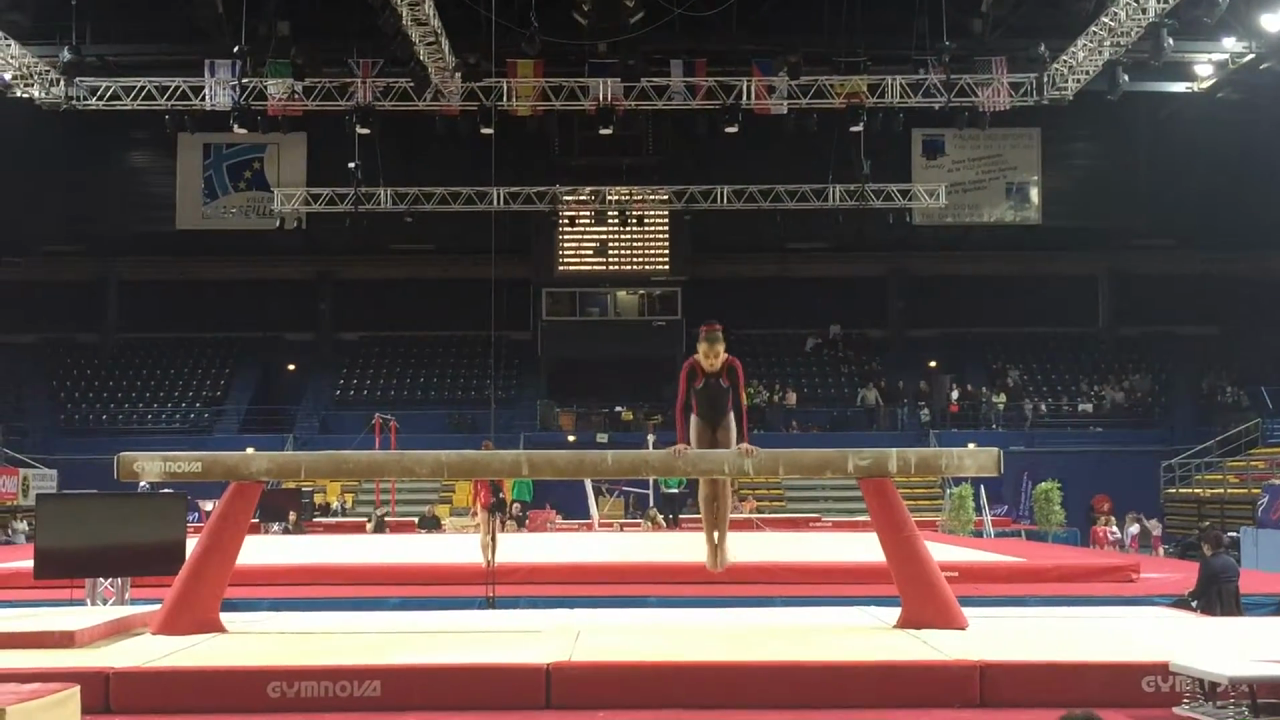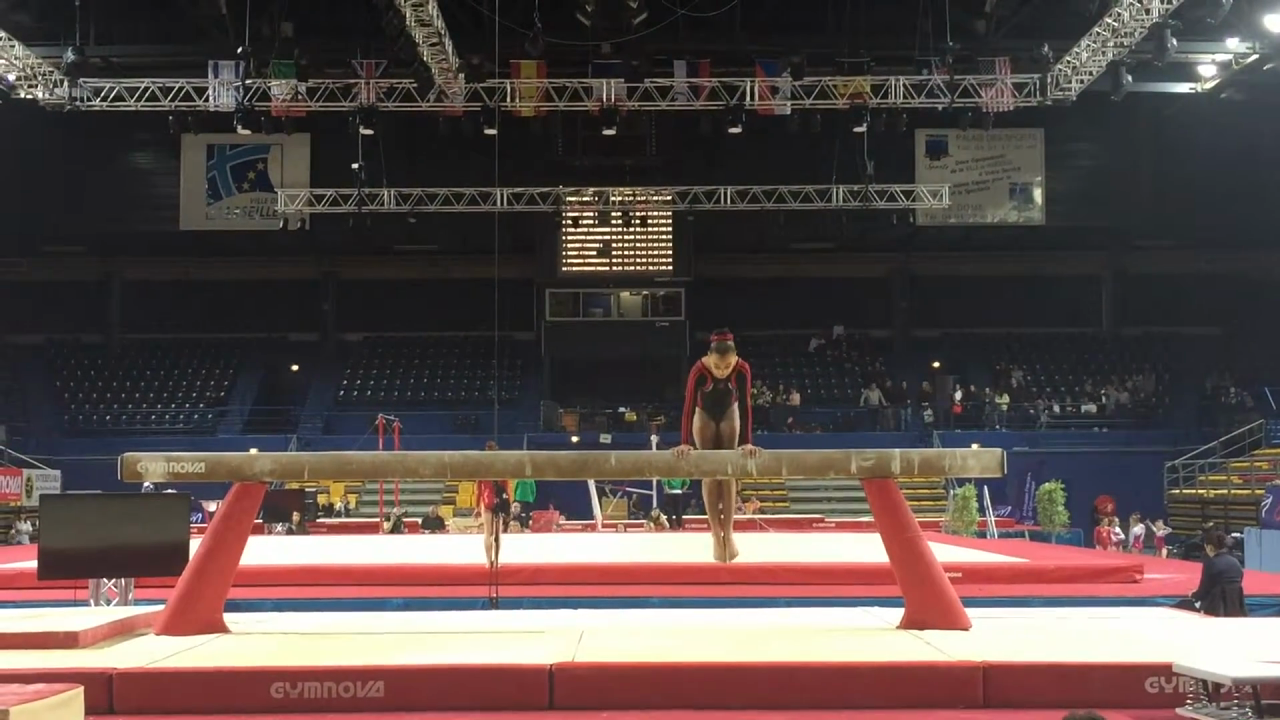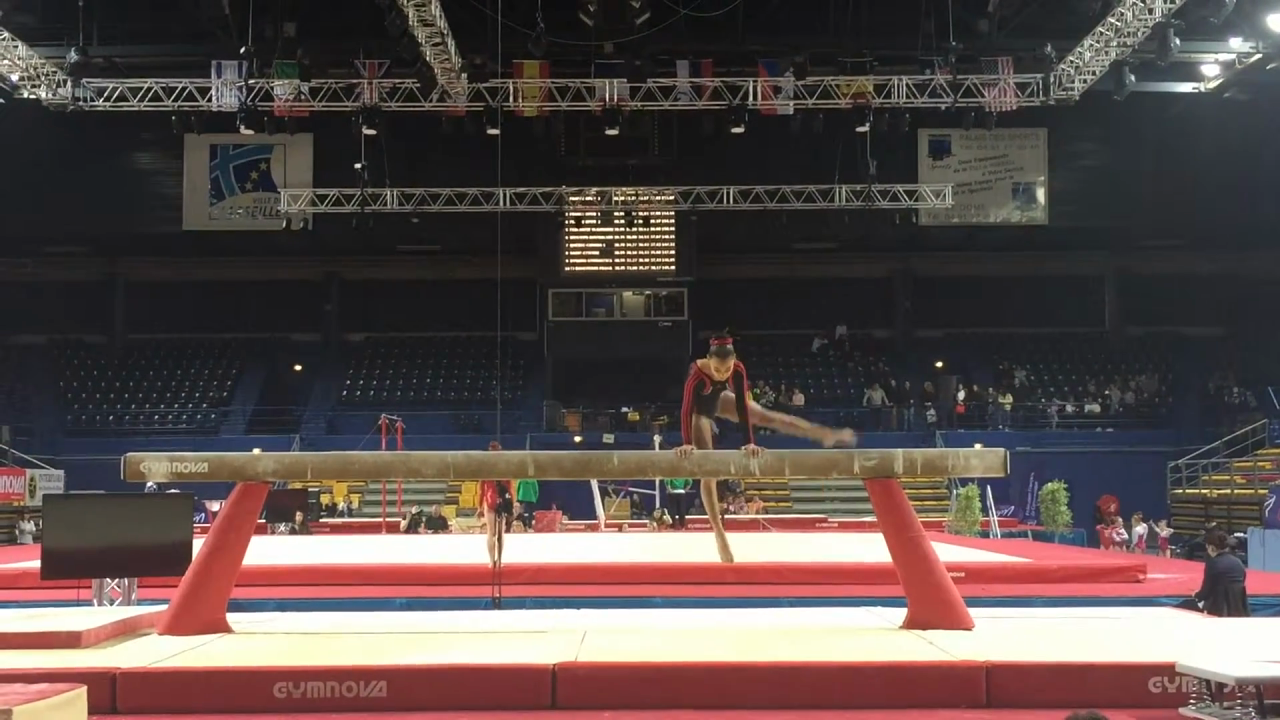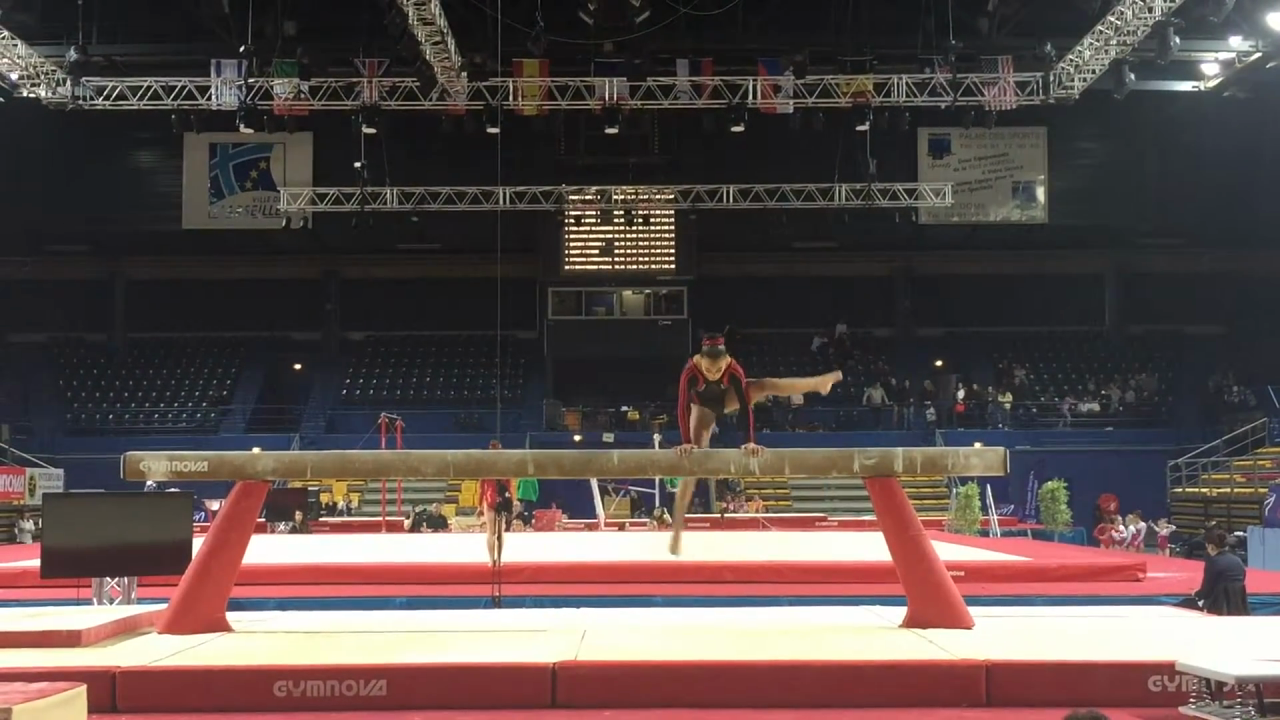
dt=0.5s
person 1, frame 1
left shoulder: (733, 366)
right shoulder: (690, 368)
left elbow: (739, 404)
right elbow: (682, 405)
left wrist: (742, 441)
right wrist: (682, 441)
left hip: (725, 422)
right hip: (700, 422)
left knee: (723, 480)
right knee: (706, 481)
left ankle: (722, 542)
right ankle: (710, 544)
person 1, frame 2
left shoulder: (742, 369)
right shoulder: (698, 371)
left elbow: (745, 405)
right elbow: (689, 406)
left wrist: (746, 443)
right wrist: (685, 443)
left hip: (729, 412)
right hip: (704, 414)
left ankle: (728, 532)
right ankle: (716, 533)
person 1, frame 3
left shoulder: (738, 370)
right shoulder: (696, 375)
left elbow: (741, 406)
right elbow: (687, 411)
left wrist: (749, 442)
right wrist: (688, 443)
left hip: (719, 400)
right hip: (700, 411)
left knee: (767, 417)
left ankle: (826, 435)
right ankle: (719, 535)
person 1, frame 4
left shoulder: (733, 369)
right shoulder: (690, 371)
left elbow: (744, 405)
right elbow: (683, 407)
left wrist: (749, 441)
right wrist: (686, 442)
left hip: (727, 398)
right hip: (703, 407)
left knee: (766, 386)
left ankle: (818, 383)
right ankle: (678, 526)
